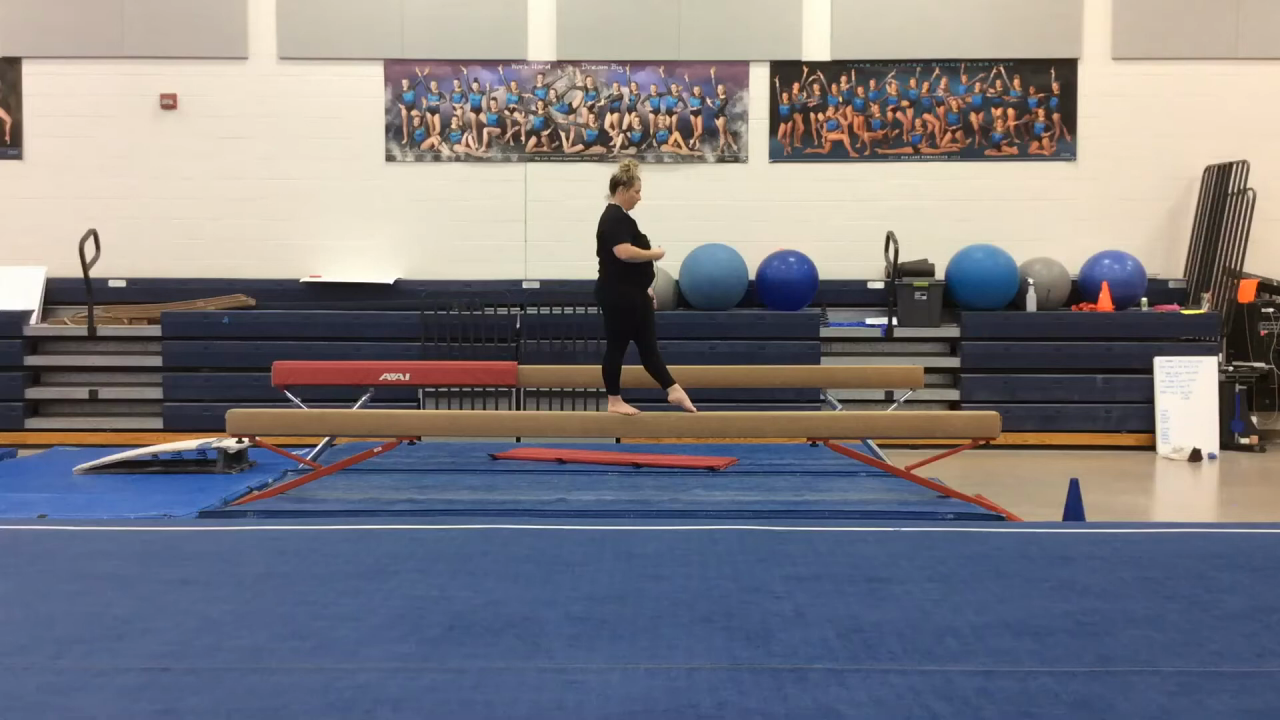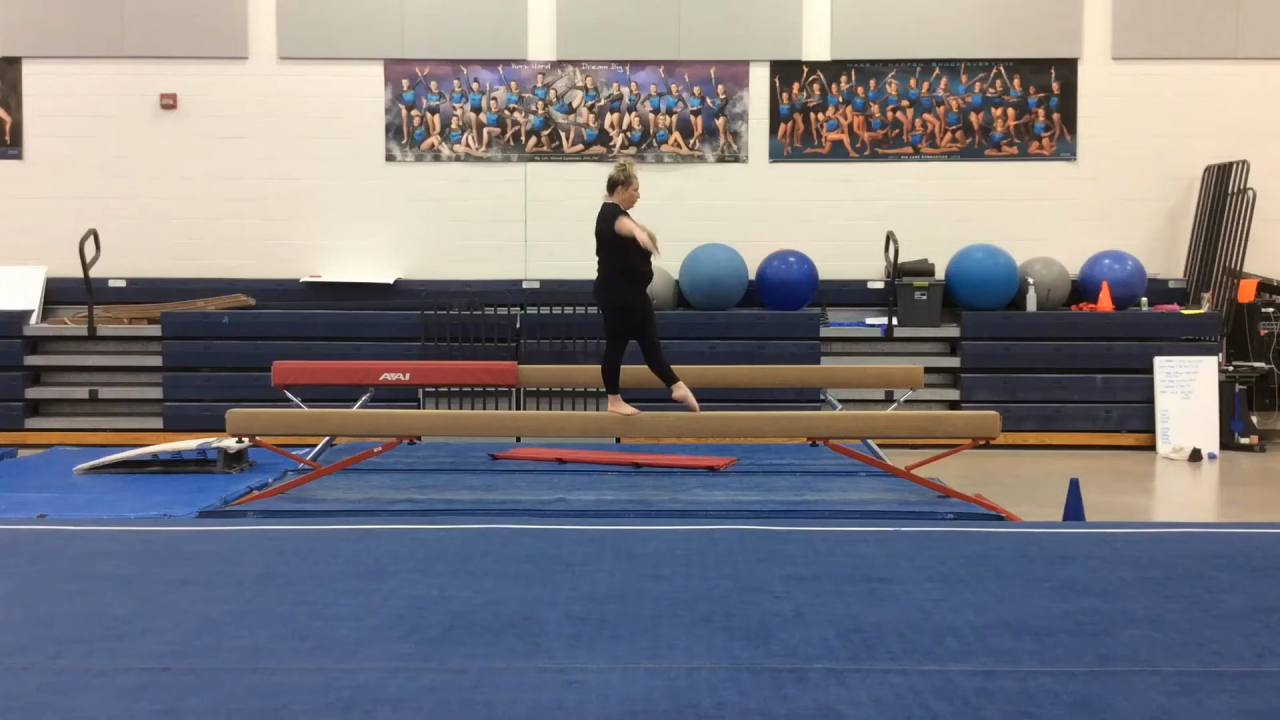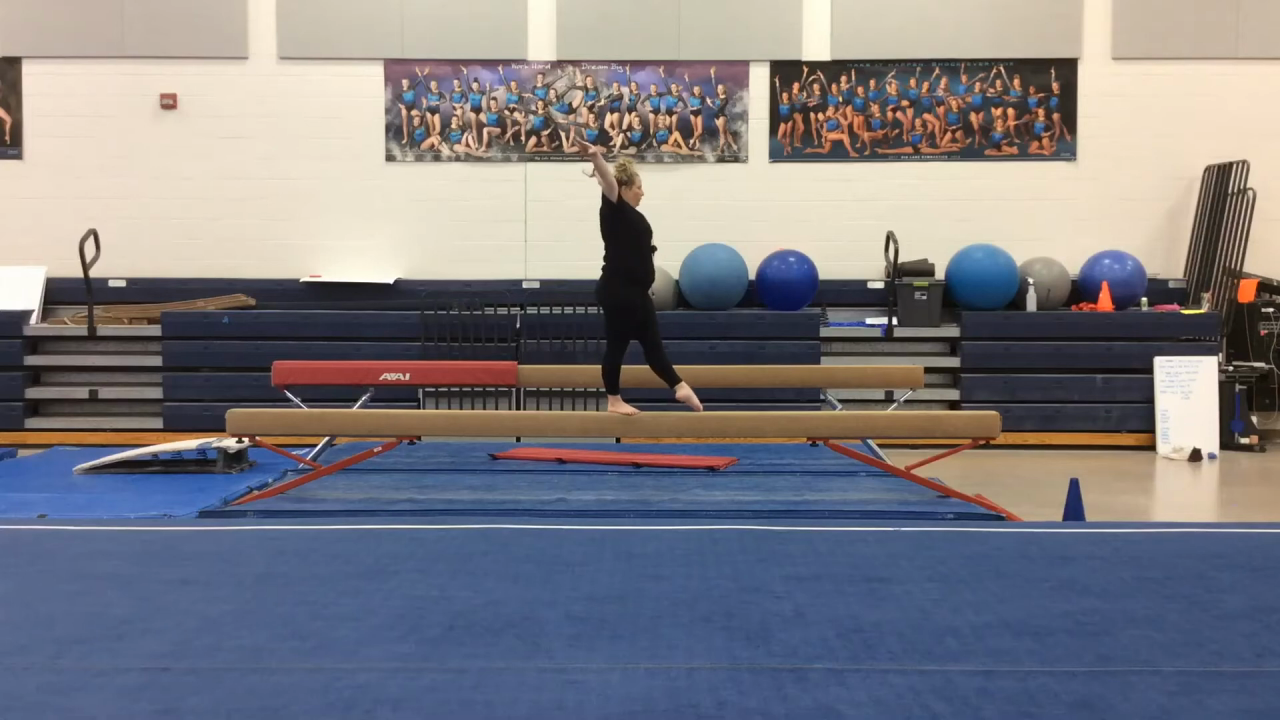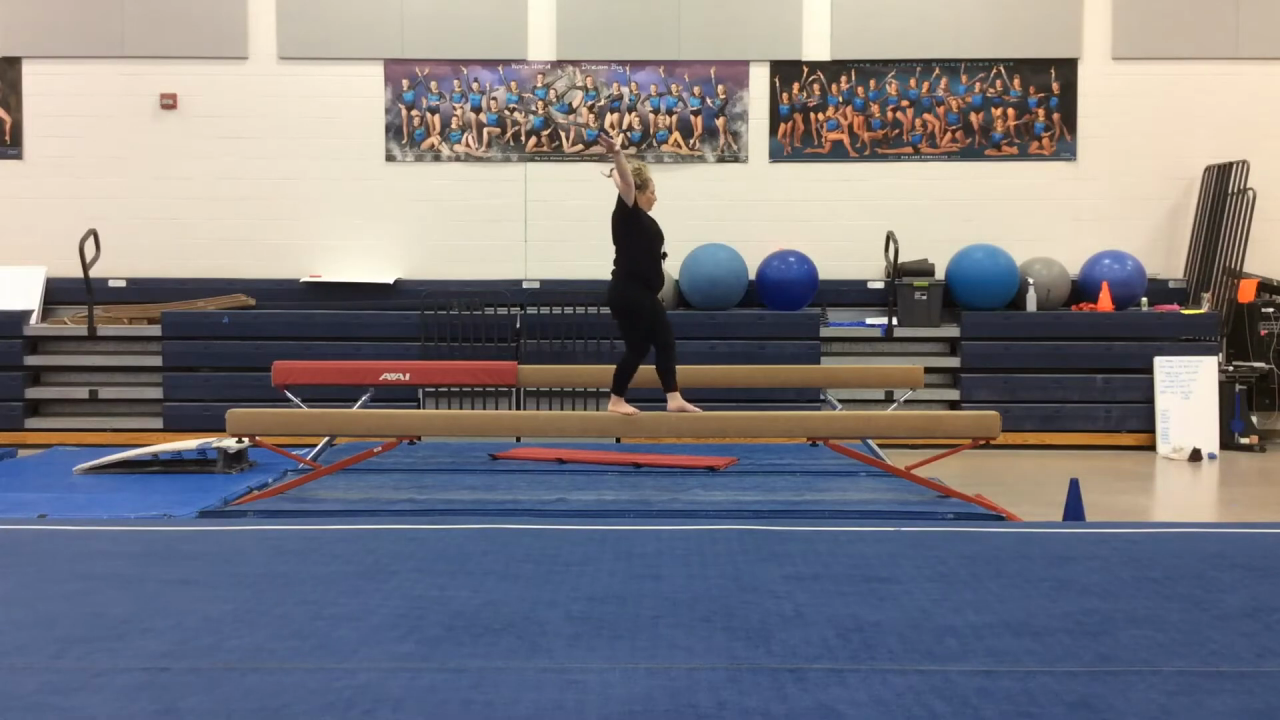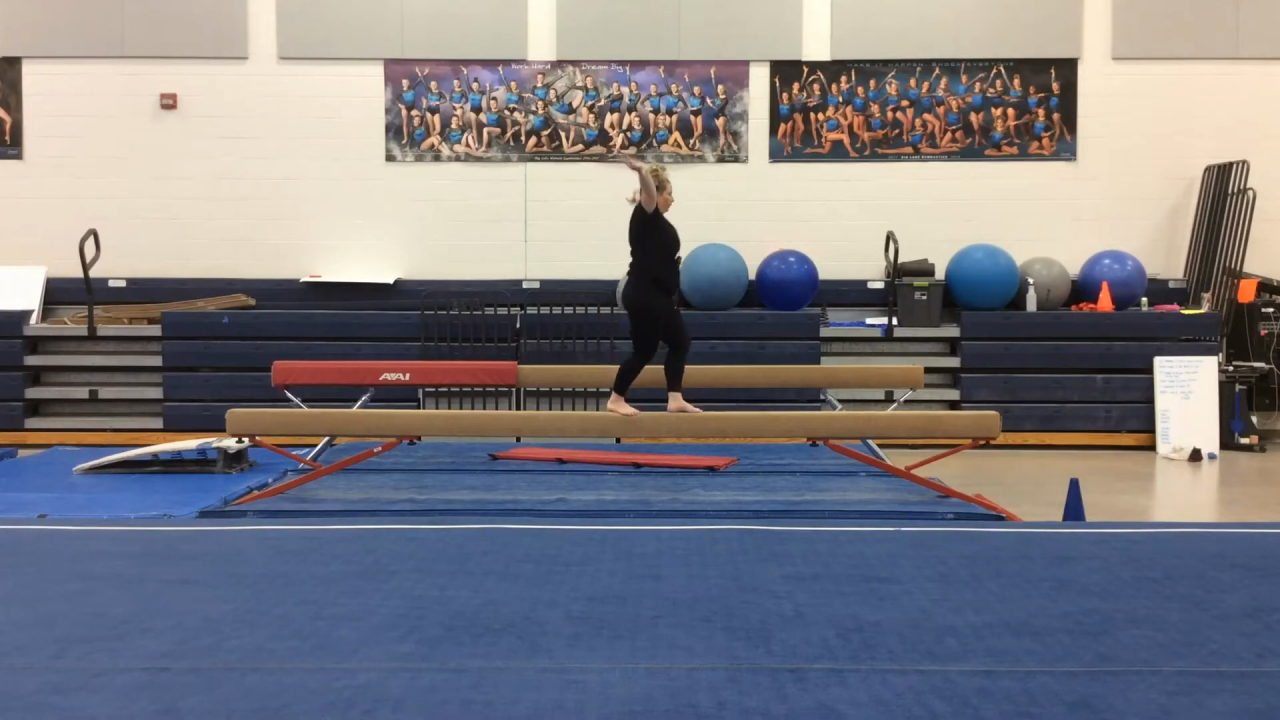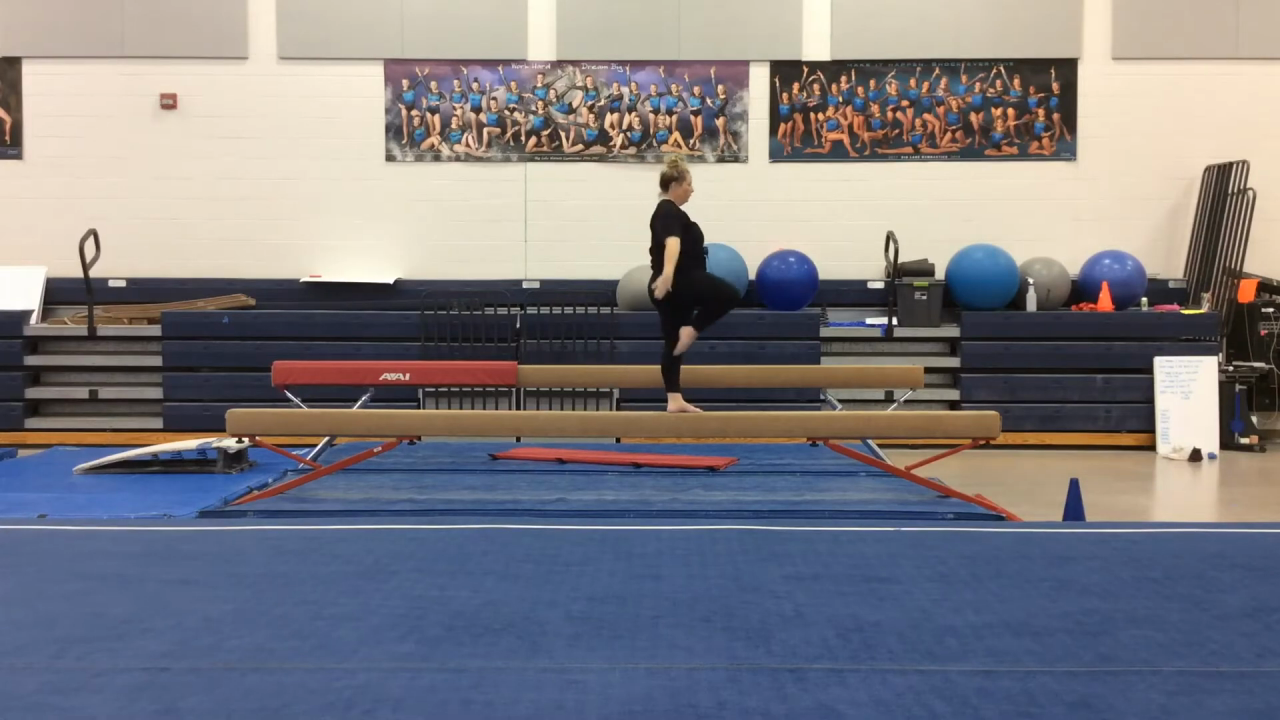
dt=0.5s
person 1, frame 1
left shoulder: (620, 217)
right shoulder: (614, 218)
right elbow: (624, 253)
left wrist: (645, 288)
right wrist: (655, 254)
left hip: (632, 295)
right hip: (617, 296)
left knee: (648, 346)
right knee: (617, 346)
left ankle: (674, 391)
right ankle: (614, 402)
person 1, frame 2
left shoulder: (619, 214)
right shoulder: (610, 214)
left elbow: (630, 224)
right elbow: (624, 225)
left wrist: (646, 231)
right wrist: (639, 233)
left hip: (632, 292)
right hip: (615, 293)
left knee: (651, 343)
right knee: (616, 345)
left ankle: (677, 388)
right ankle: (614, 401)
person 1, frame 3
left shoulder: (628, 212)
right shoulder: (614, 209)
left elbow: (609, 181)
right elbow: (609, 183)
left wrist: (600, 172)
right wrist: (595, 157)
left hip: (636, 292)
right hip: (617, 291)
left knee: (653, 342)
right knee: (617, 345)
left ankle: (681, 388)
right ankle: (614, 401)
person 1, frame 4
left shoulder: (639, 218)
right shoulder: (627, 214)
left elbow: (626, 185)
right elbow: (627, 185)
left wrist: (616, 171)
right wrist: (618, 154)
left hip: (644, 295)
right hip: (628, 294)
left knee: (665, 343)
right knee: (638, 348)
left ankle: (674, 400)
right ankle: (616, 400)
person 1, frame 5
left shoulder: (653, 217)
right shoulder: (645, 215)
left elbow: (651, 195)
right elbow: (648, 196)
left wrist: (642, 185)
right wrist: (642, 171)
left hip: (659, 296)
right hip: (643, 295)
left knee: (680, 343)
right knee: (644, 350)
left ankle: (675, 399)
right ankle: (616, 400)
person 1, frame 6
left shoulder: (668, 211)
right shoulder: (668, 212)
right elbow: (672, 243)
right wrist: (666, 275)
left hip: (675, 284)
right hip: (677, 283)
left knee: (674, 342)
right knee: (728, 296)
left ankle: (675, 400)
right ankle: (690, 331)
